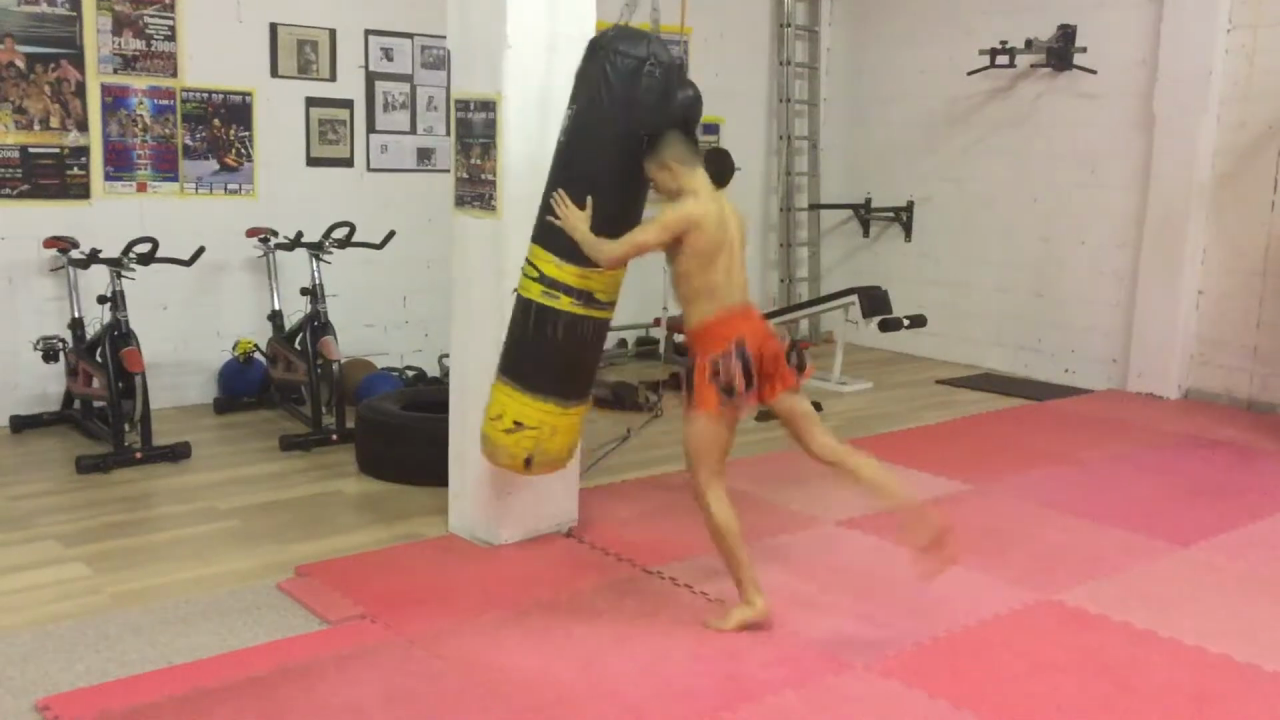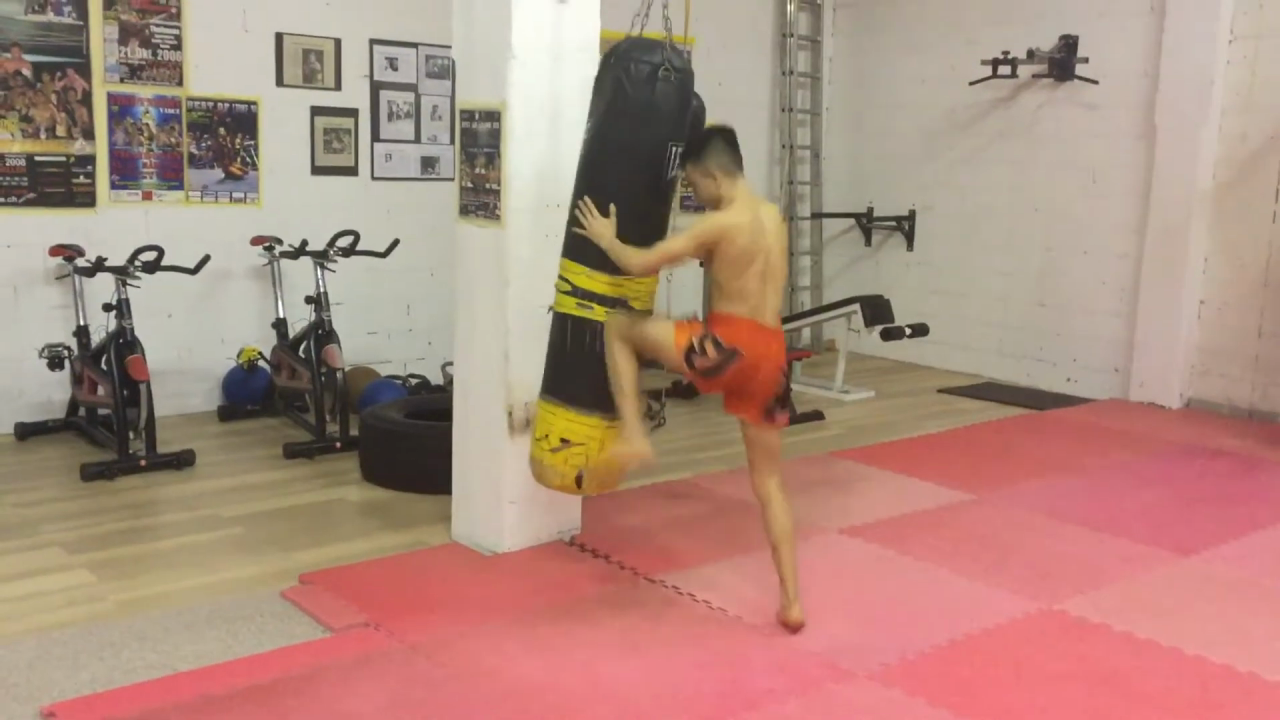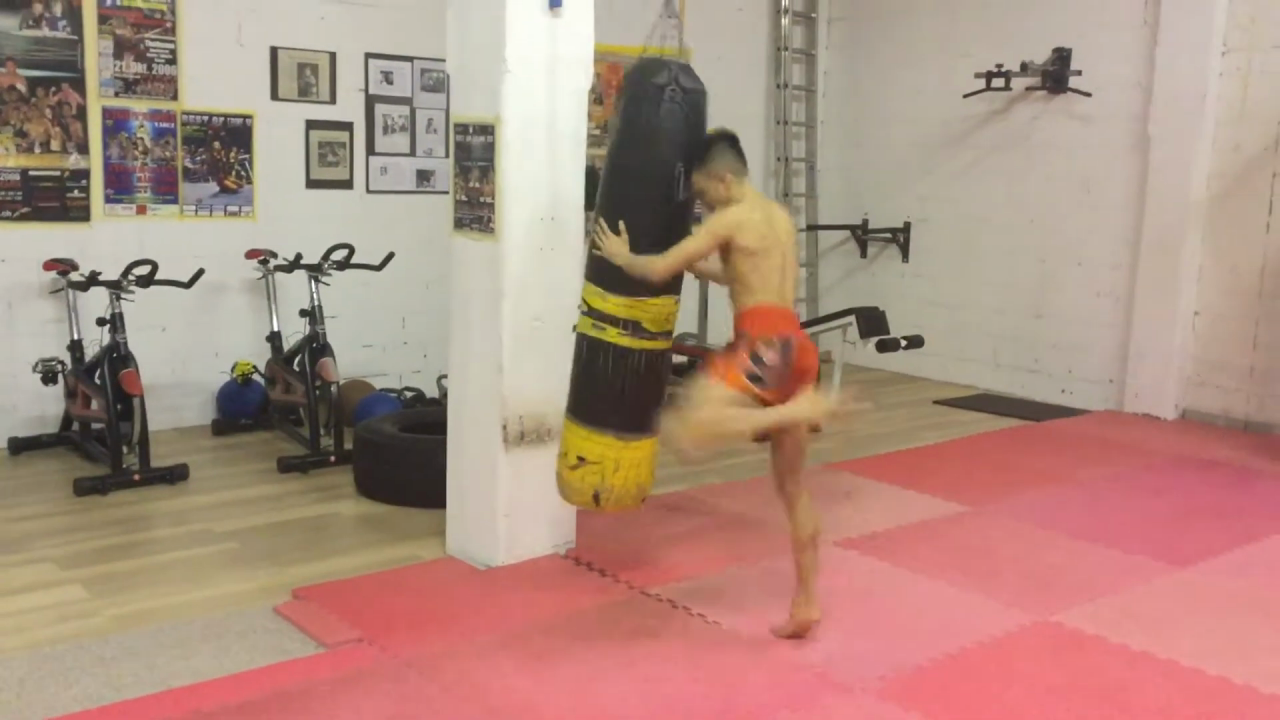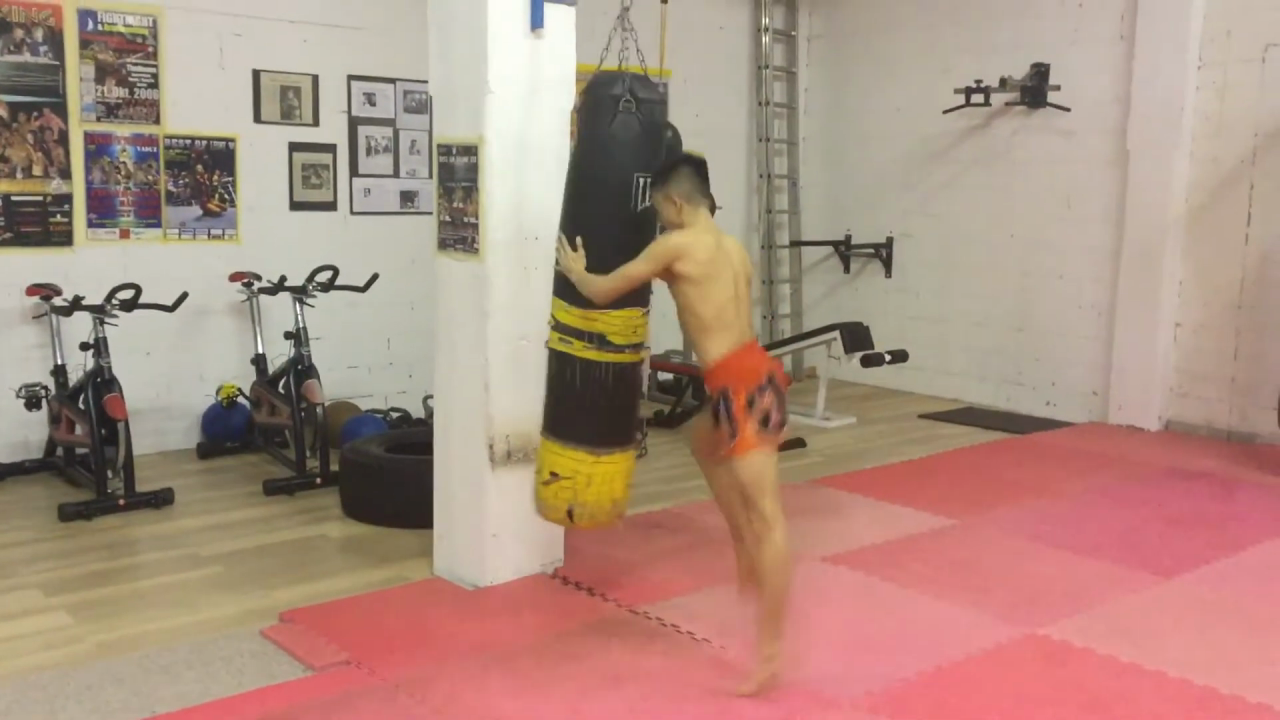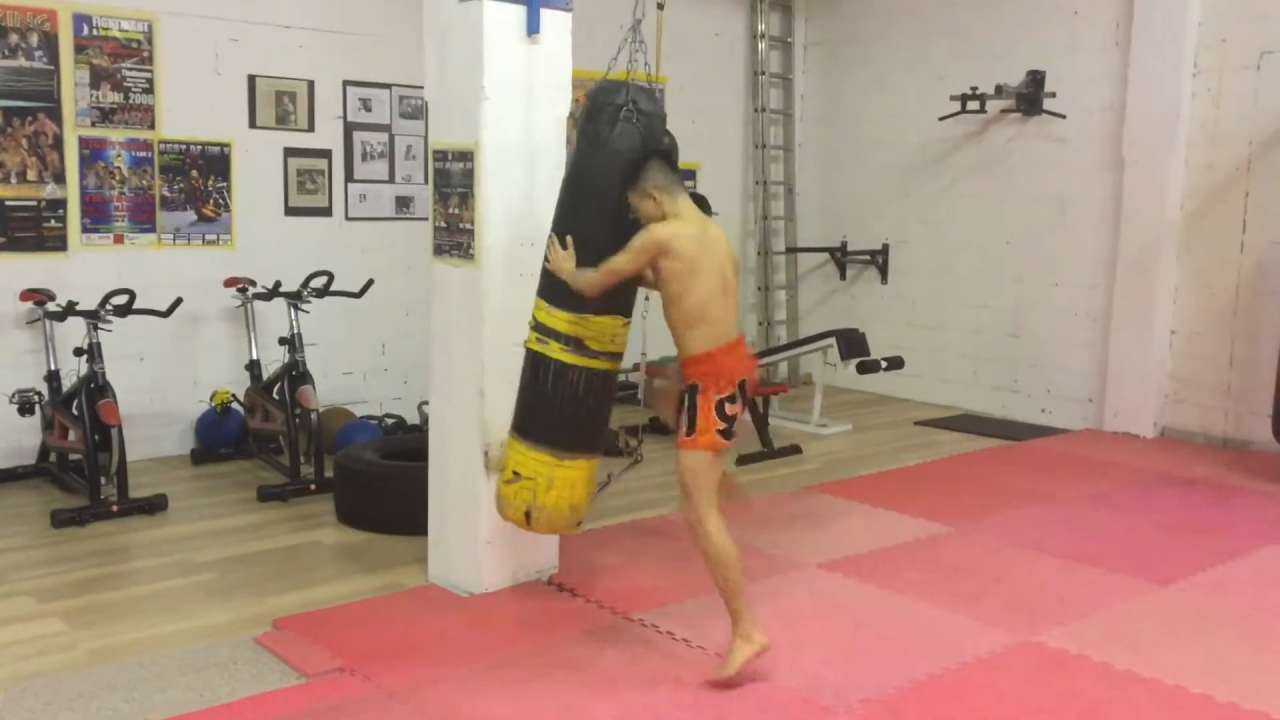
dt=1s
person 1, frame 1
left shoulder: (686, 213)
right shoulder: (728, 210)
left elbow: (611, 255)
left wrist: (578, 230)
left hip: (718, 350)
right hip: (754, 334)
left knee: (705, 484)
right knee: (819, 442)
left ankle: (750, 598)
right ankle: (919, 518)
person 1, frame 2
left shoulder: (721, 223)
right shoulder: (773, 216)
left elbow: (642, 265)
left wrist: (606, 238)
right wrist: (687, 249)
left hip: (727, 344)
right hip: (770, 352)
left knee: (617, 326)
right knee: (768, 481)
left ankle: (632, 439)
right ankle: (791, 602)
person 1, frame 3
left shoulder: (728, 220)
right shoulder: (780, 217)
left elbow: (659, 270)
left wrist: (621, 256)
right wrist: (695, 266)
left hip: (766, 340)
right hip: (800, 347)
left knee: (685, 434)
right knee: (792, 483)
left ankle: (802, 410)
right ankle: (805, 605)
person 1, frame 4
left shoulder: (674, 244)
right shoulder: (736, 247)
left elbow: (601, 292)
left wrist: (576, 271)
left hip: (738, 384)
right hip: (747, 371)
left knee: (764, 514)
right knee: (712, 462)
left ankle: (771, 647)
right ankle: (747, 557)
person 1, frame 5
left shoulder: (662, 236)
right shoulder: (718, 233)
left elbow: (593, 286)
left wrist: (565, 266)
right wrist: (645, 272)
left hip: (710, 376)
right hip: (737, 360)
left knee: (701, 512)
left ankle: (747, 632)
